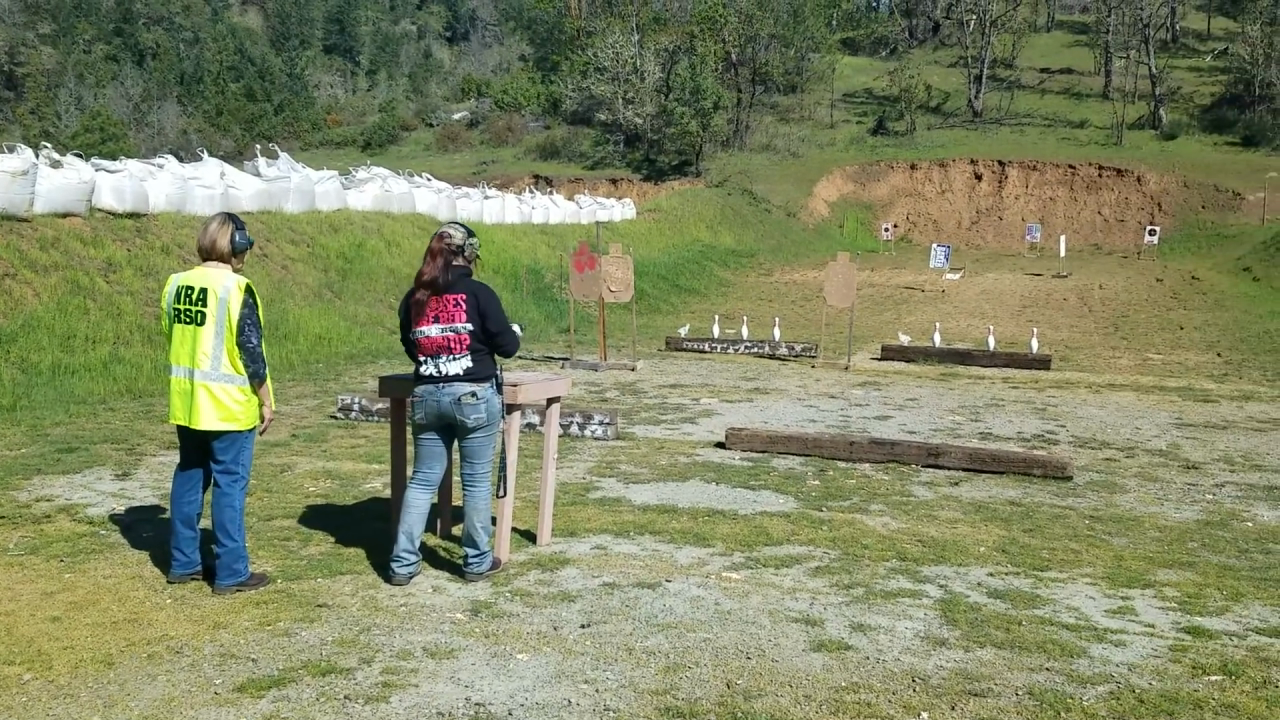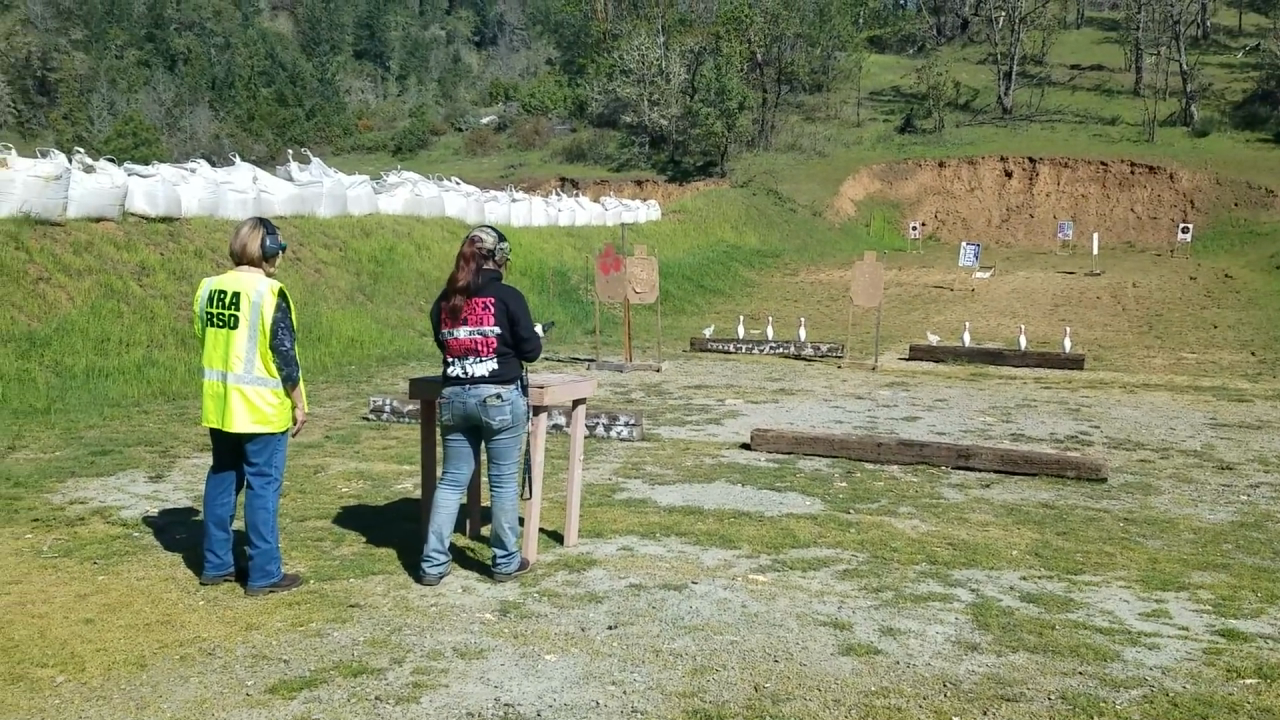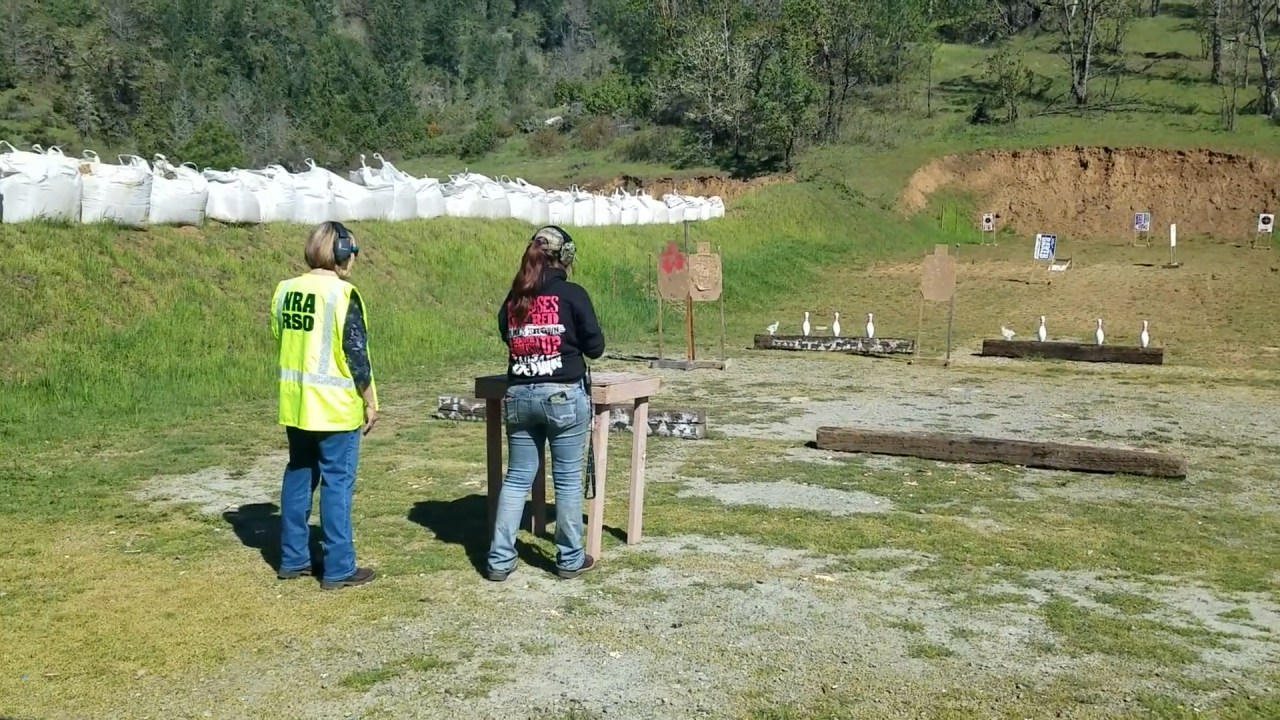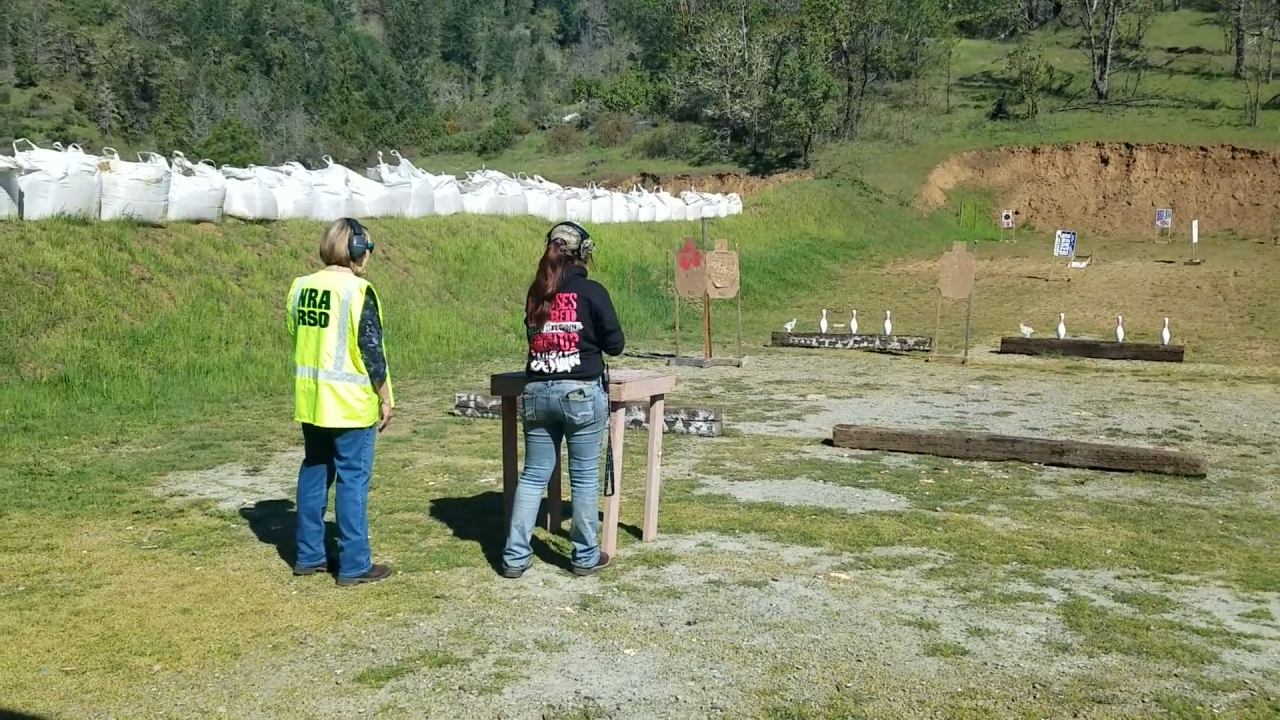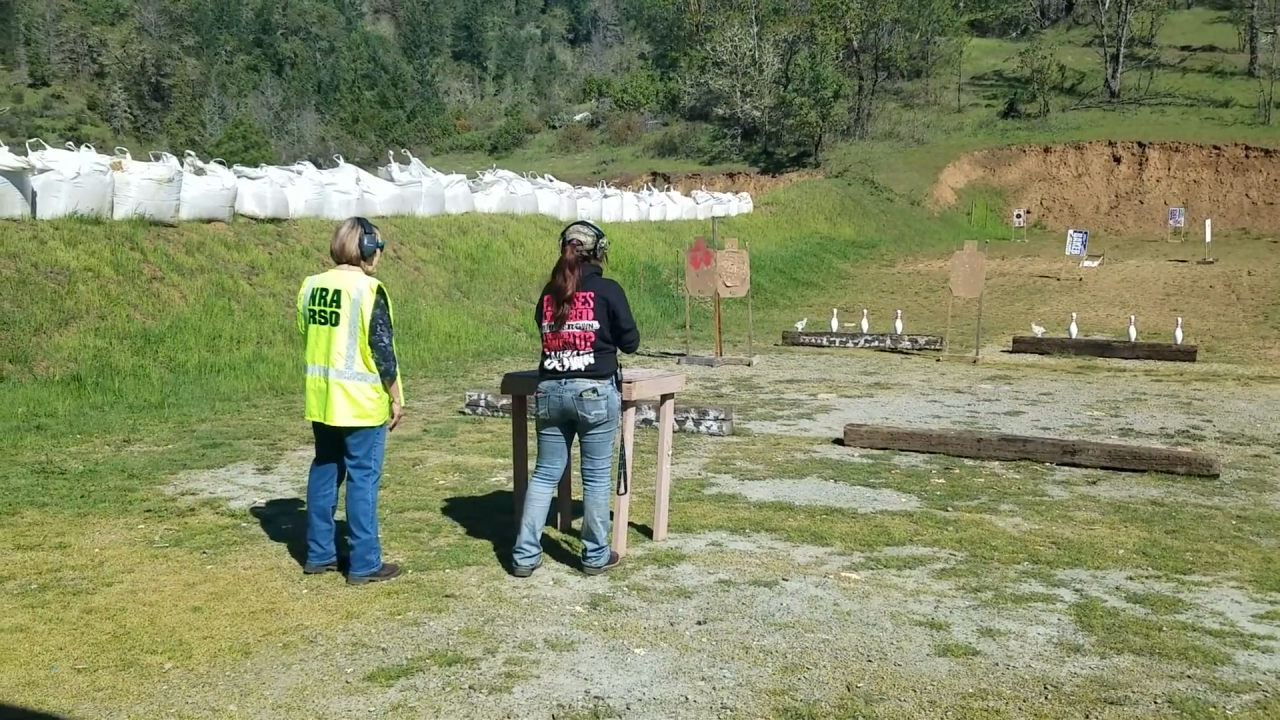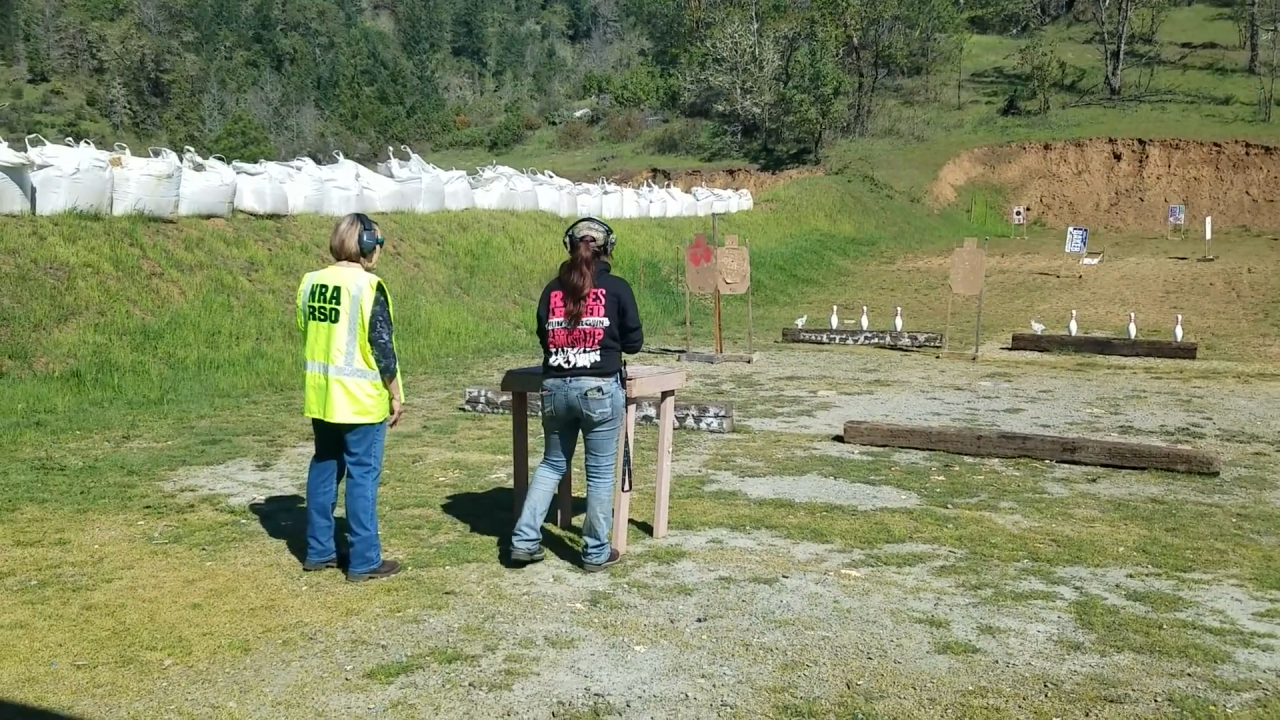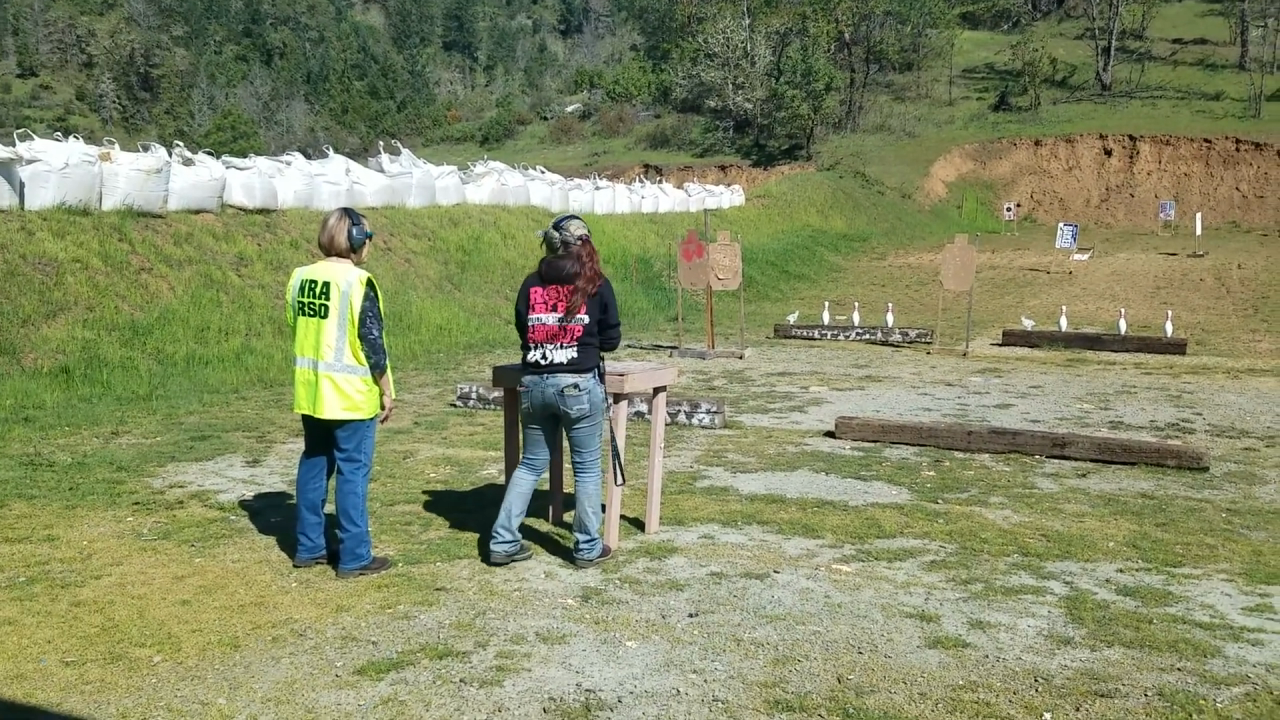
dt=0.3s
person 1, frame 1
left shoulder: (175, 284)
right shoulder: (237, 288)
left elbow: (172, 339)
right elbow: (251, 352)
right wrist: (266, 401)
left hip: (187, 402)
right hip: (228, 406)
left knee: (189, 478)
right knee: (229, 485)
left ankle: (183, 563)
right ankle: (231, 573)
person 1, frame 2
left shoulder: (208, 288)
right shoulder: (269, 292)
left elbow: (205, 342)
right elbow: (285, 355)
right wrist: (298, 404)
left hip: (219, 405)
right hip: (261, 408)
left knee: (222, 480)
right knee: (263, 487)
left ankle: (215, 564)
right ankle: (264, 574)
person 1, frame 3
left shoulder: (285, 291)
right shoulder: (342, 294)
left elbow: (283, 343)
right elbow: (356, 356)
right wrist: (369, 402)
left hip: (296, 404)
right hip: (335, 407)
left knee: (298, 477)
right knee: (337, 483)
left ankle: (293, 559)
right ankle: (339, 568)
person 1, frame 4
left shoulder: (300, 287)
right shoulder: (358, 290)
left elbow: (297, 340)
right elbow: (372, 351)
right wrist: (385, 399)
left hip: (311, 401)
right hip: (350, 404)
left knee: (314, 473)
right knee: (352, 480)
left ankle: (309, 555)
right ankle: (354, 565)
person 1, frame 5
left shoulder: (311, 286)
right shoulder: (369, 289)
left elbow: (307, 338)
right elbow: (383, 351)
right wrist: (395, 398)
left hip: (322, 399)
right hip: (361, 402)
left knee: (324, 472)
right knee: (362, 479)
left ankle: (319, 554)
right ankle: (364, 563)
person 1, frame 6
left shoulder: (310, 282)
right shoulder: (368, 286)
left elbow: (307, 334)
right elbow: (382, 347)
right wrist: (395, 395)
left hip: (321, 396)
right hip: (361, 399)
left knee: (324, 469)
right knee: (362, 476)
left ankle: (319, 551)
right ankle: (364, 560)
person 1, frame 7
left shoulder: (300, 278)
right shoulder: (357, 282)
left elbow: (297, 332)
right elbow: (372, 343)
right wrist: (386, 391)
left hip: (311, 392)
right hip: (350, 395)
left knee: (313, 466)
right knee: (352, 472)
left ankle: (308, 547)
right ankle: (354, 557)
person 2, frame 1
left shoulder: (414, 297)
right shoulder: (477, 293)
left elbow: (411, 349)
right elbow: (507, 347)
right wrist: (513, 334)
left hip: (427, 396)
right hip: (474, 395)
left knee: (422, 480)
right knee: (476, 480)
left ankle: (403, 563)
right ankle: (477, 561)
person 2, frame 2
left shoulder: (445, 299)
right shoulder: (507, 296)
right elbow: (530, 351)
right wrist: (535, 335)
left hip: (454, 397)
right hip: (500, 397)
left knee: (451, 480)
right knee: (504, 481)
left ankle: (432, 563)
right ankle: (505, 562)
person 2, frame 3
left shoulder: (513, 299)
right shoulder: (572, 294)
right elbow: (594, 347)
left hip: (519, 396)
right hip: (564, 395)
left knee: (517, 477)
right knee: (567, 479)
left ankle: (499, 559)
right ankle: (570, 558)
person 2, frame 4
left shoulder: (535, 293)
right shoulder: (591, 291)
right elbow: (615, 344)
left hip: (537, 392)
right hip: (582, 393)
left knee: (533, 475)
right knee: (584, 477)
left ankle: (515, 556)
right ankle: (585, 556)
person 2, frame 5
left shoulder: (548, 293)
right shoulder: (608, 290)
right elbow: (630, 342)
left hip: (550, 391)
right hip: (595, 392)
left knee: (545, 473)
right knee: (596, 475)
left ankle: (525, 555)
right ankle: (595, 555)
person 2, frame 6
left shoulder: (553, 288)
right shoulder: (617, 288)
left elbow: (544, 338)
right elbow: (633, 342)
left hip: (556, 388)
right hip: (601, 388)
left knee: (552, 463)
right knee: (601, 472)
left ankle: (524, 539)
right ankle: (596, 552)
person 2, frame 7
left shoulder: (531, 284)
right shoulder: (597, 285)
left elbow: (522, 331)
right elbow: (611, 340)
left hip: (534, 384)
right hip: (580, 385)
left knee: (531, 463)
right knee: (587, 467)
left ankle: (503, 542)
right ankle: (588, 547)
